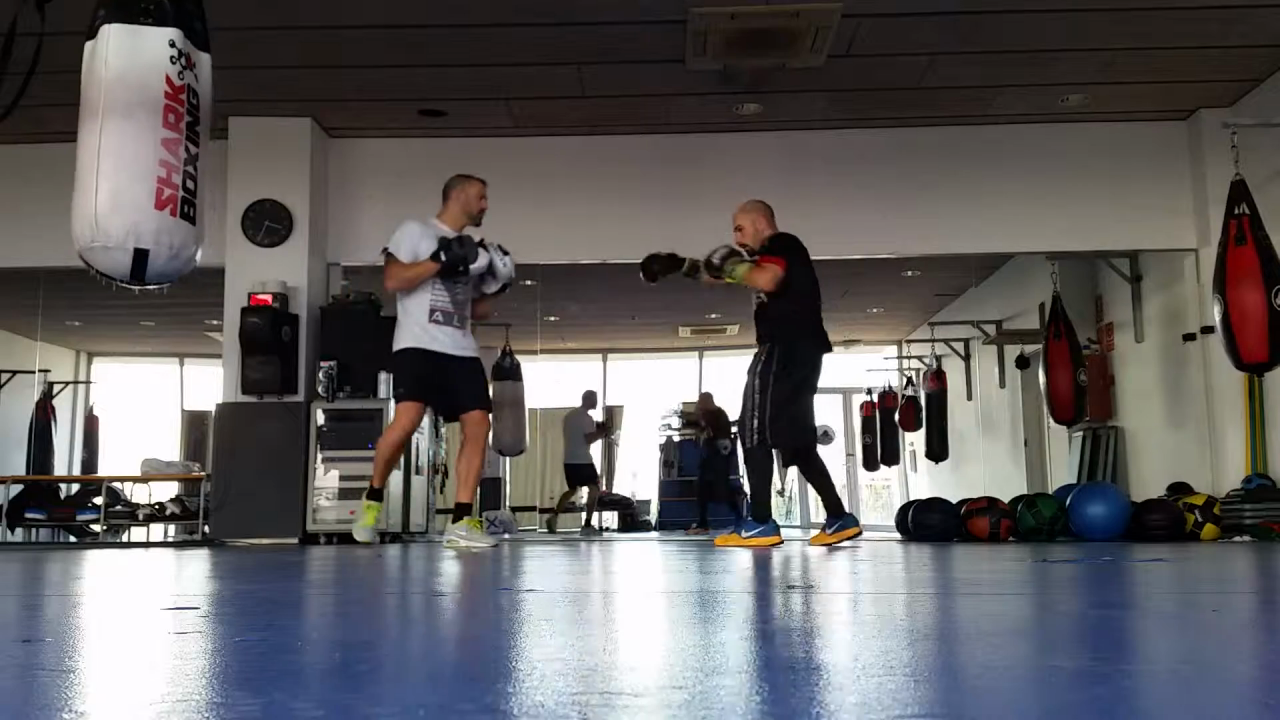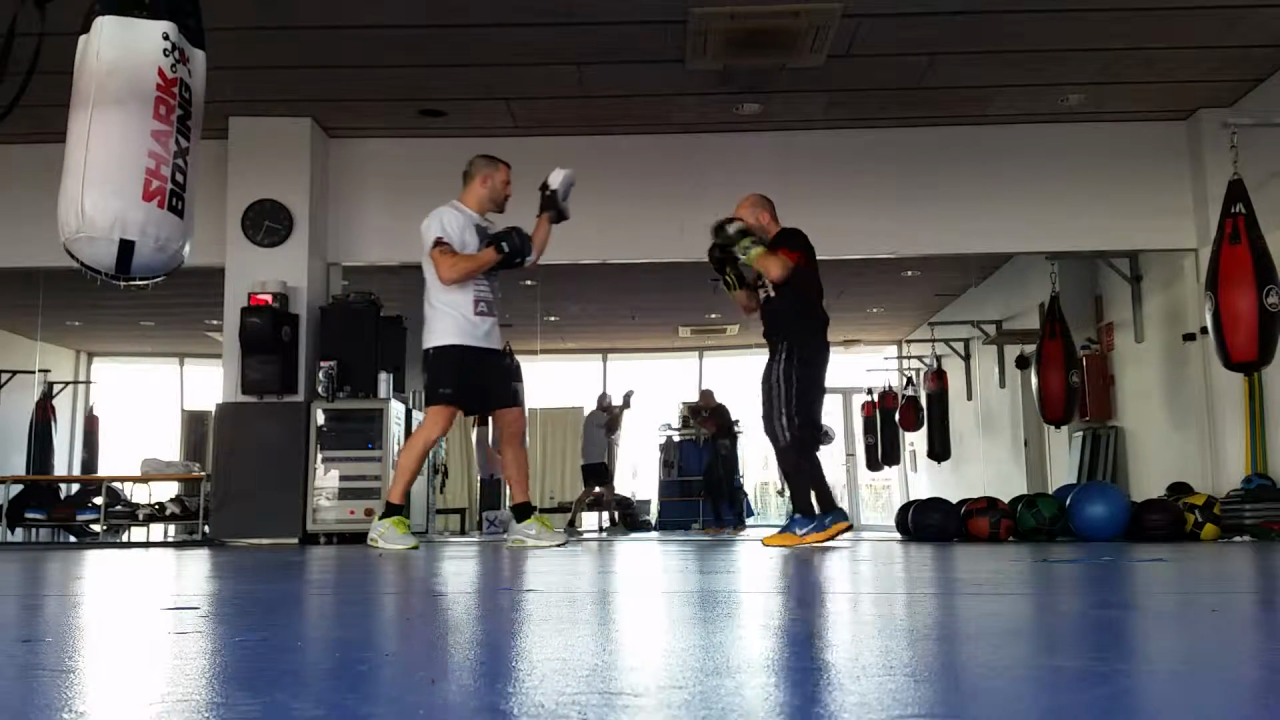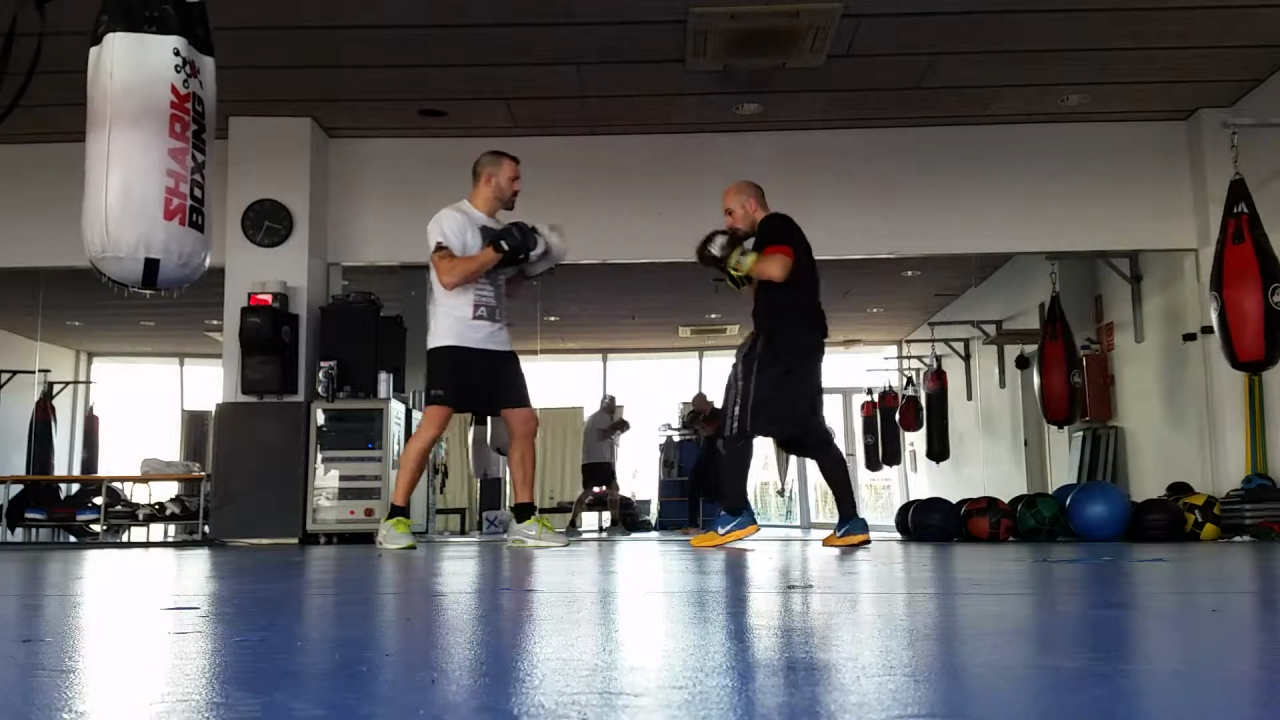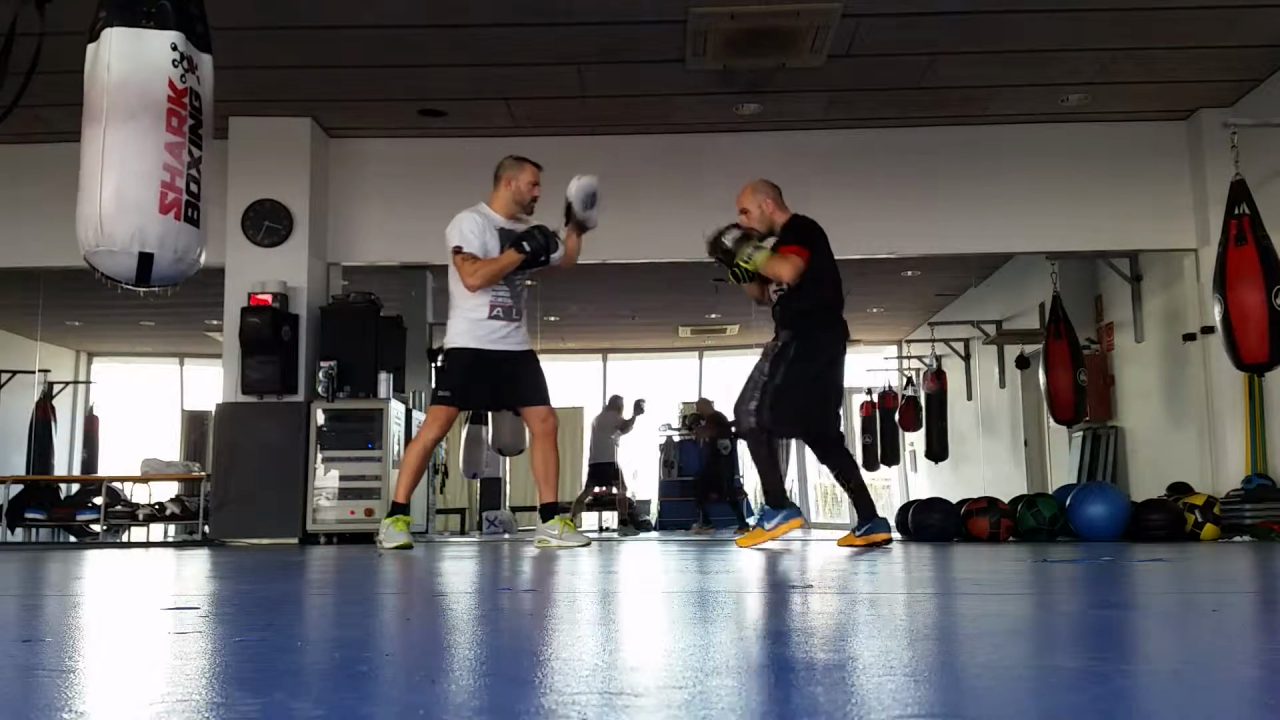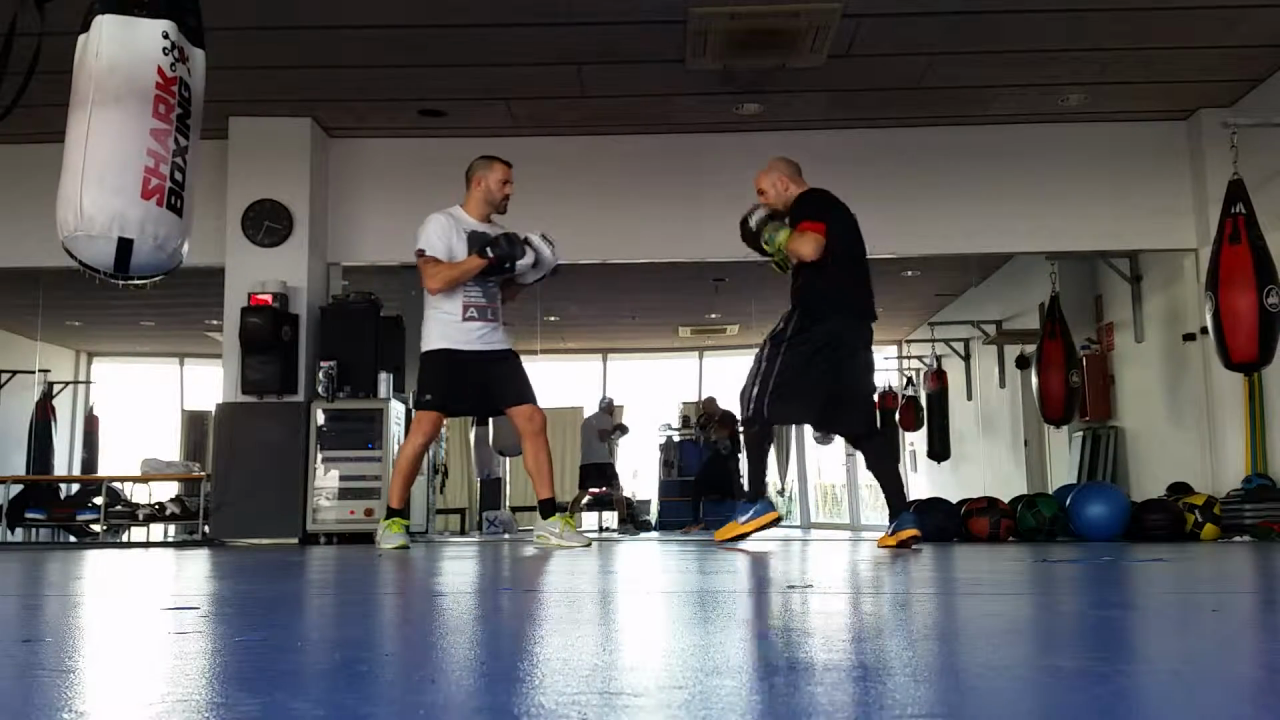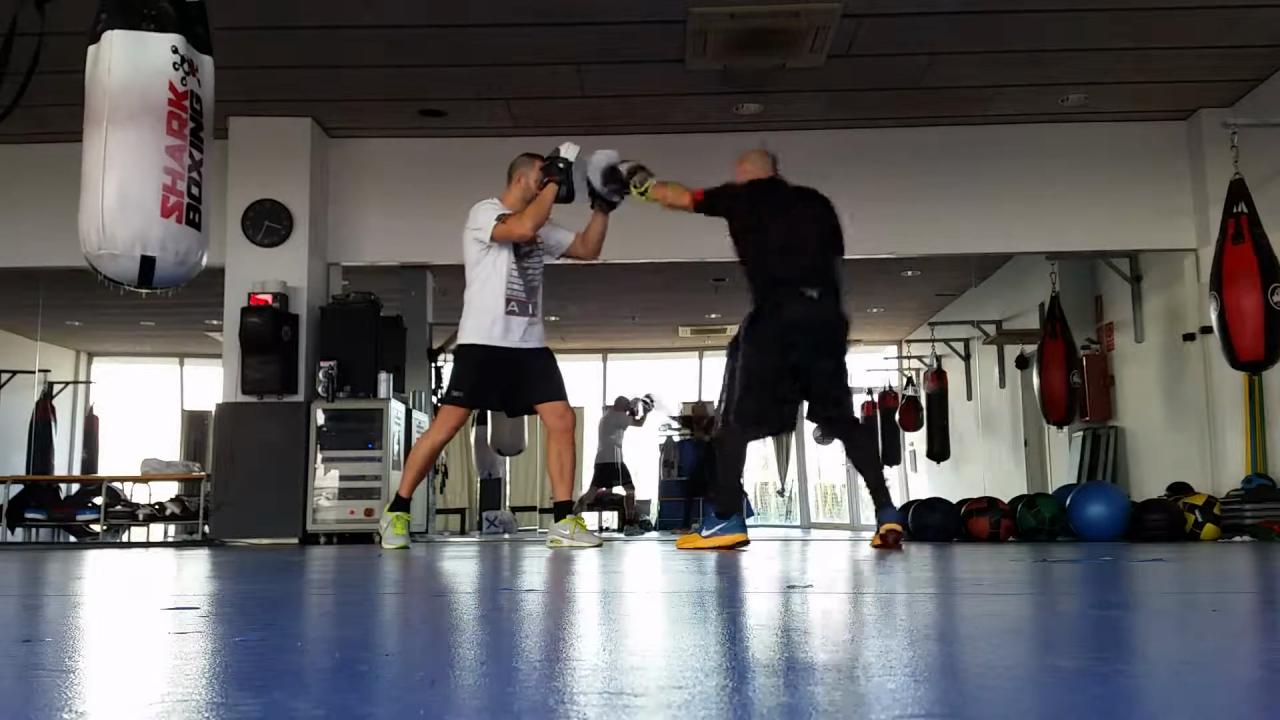
dt=0.7s
person 1, frame 1
left shoulder: (475, 250)
right shoulder: (415, 232)
right elbow: (392, 280)
left wrist: (494, 288)
right wrist: (442, 260)
left hip: (462, 352)
right hip: (418, 346)
left knee: (477, 428)
right knee: (406, 421)
left ankle: (462, 522)
right ankle: (373, 497)
person 1, frame 2
left shoulder: (486, 228)
right shoulder: (445, 218)
left elbow: (527, 257)
right elbow: (448, 271)
left wrist: (548, 214)
right wrist: (499, 250)
left hip: (488, 344)
right hip: (452, 342)
left knee: (513, 425)
right knee: (436, 425)
left ankle: (523, 521)
right ankle: (389, 519)
person 1, frame 3
left shoulder: (501, 229)
right shoulder: (451, 220)
right elbow: (450, 276)
left wrist: (527, 259)
right wrist: (498, 249)
left hip: (496, 346)
right hip: (454, 343)
left knee: (525, 424)
right knee: (433, 425)
left ankle: (523, 520)
right ankle: (395, 519)
person 1, frame 4
left shoulder: (524, 229)
right shoulder: (470, 221)
left elbow: (564, 262)
right elbow: (473, 278)
left wrist: (576, 226)
right wrist: (521, 249)
left hip: (515, 347)
right hip: (469, 344)
left knee: (545, 423)
right knee: (437, 424)
left ankle: (550, 521)
right ankle: (396, 515)
person 1, frame 5
left shoulder: (498, 235)
right shoulder: (441, 224)
right elbow: (434, 282)
left wrist: (518, 271)
right wrist: (485, 255)
left hip: (494, 348)
right hip: (446, 347)
left knee: (532, 421)
right knee: (424, 430)
left ankle: (550, 520)
right ankle: (393, 519)
person 1, frame 6
left shoulder: (541, 227)
right shoulder: (484, 213)
left elbow: (589, 249)
right elbow: (522, 228)
left wrist: (602, 205)
right wrist: (555, 183)
left hip: (530, 345)
right hip: (483, 342)
left knee: (562, 421)
right knee: (447, 424)
left ankle: (564, 522)
right ankle: (397, 511)
person 2, frame 1
left shoulder: (782, 244)
right shoulder: (768, 255)
left elbow: (766, 281)
right elbow: (727, 277)
left wrist: (731, 265)
right wrist: (680, 265)
left hip: (784, 349)
right hip: (800, 351)
left knee: (756, 429)
right knee: (797, 439)
left ankle: (761, 523)
right ankle: (839, 518)
person 2, frame 2
left shoulder: (792, 239)
right shoulder: (766, 253)
left elbow: (775, 271)
right elbow: (748, 303)
left wrist: (744, 243)
right wrist: (730, 268)
left hip: (799, 346)
right hip: (788, 348)
left knee: (786, 426)
right knee: (799, 433)
left ankle: (804, 518)
right ankle: (830, 513)
person 2, frame 3
left shoulder: (775, 226)
right shoulder: (786, 233)
left elbow: (777, 271)
left wrist: (733, 254)
right wrist: (735, 271)
left hip: (777, 336)
right hip: (808, 337)
left knee: (738, 419)
right knee: (809, 429)
left ankle: (735, 514)
right ankle: (851, 521)
person 2, frame 4
left shoulder: (799, 228)
right shoulder: (781, 241)
left elbow: (787, 272)
right elbow: (762, 293)
left wrist: (745, 248)
right wrist: (737, 261)
left hip: (806, 338)
right hip: (823, 340)
left knee: (752, 414)
right knee: (825, 434)
left ankle: (779, 509)
right ankle: (870, 520)
person 2, frame 5
left shoulder: (810, 203)
right shoulder: (831, 208)
left elbow: (809, 250)
left wrist: (771, 233)
right wrist: (774, 247)
left hip: (815, 320)
right hip: (853, 324)
left knee: (758, 403)
right knee: (861, 424)
left ankle: (756, 502)
right ankle: (902, 517)
person 2, frame 6
left shoulder: (743, 196)
right shoulder: (816, 201)
left elbow: (677, 196)
left wrist: (638, 179)
left hip: (776, 313)
right hip: (824, 313)
left knee: (737, 418)
right knee: (841, 419)
left ankle: (727, 519)
right ankle: (886, 513)
